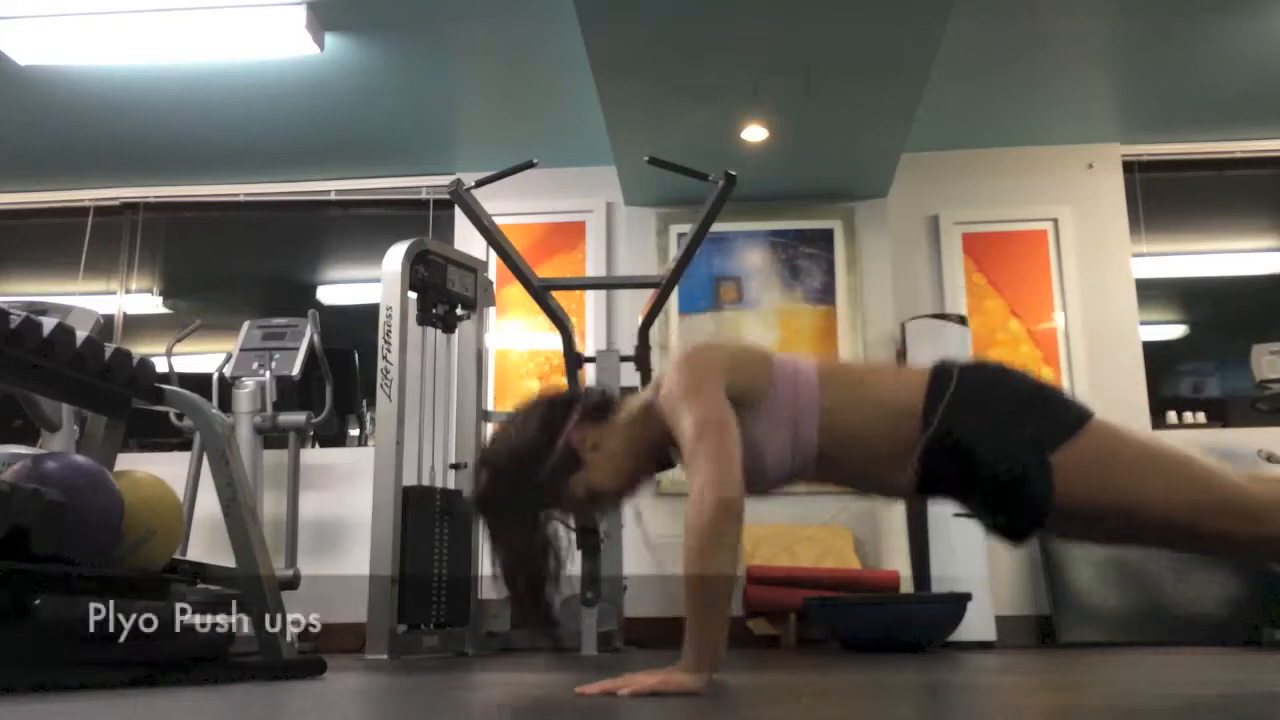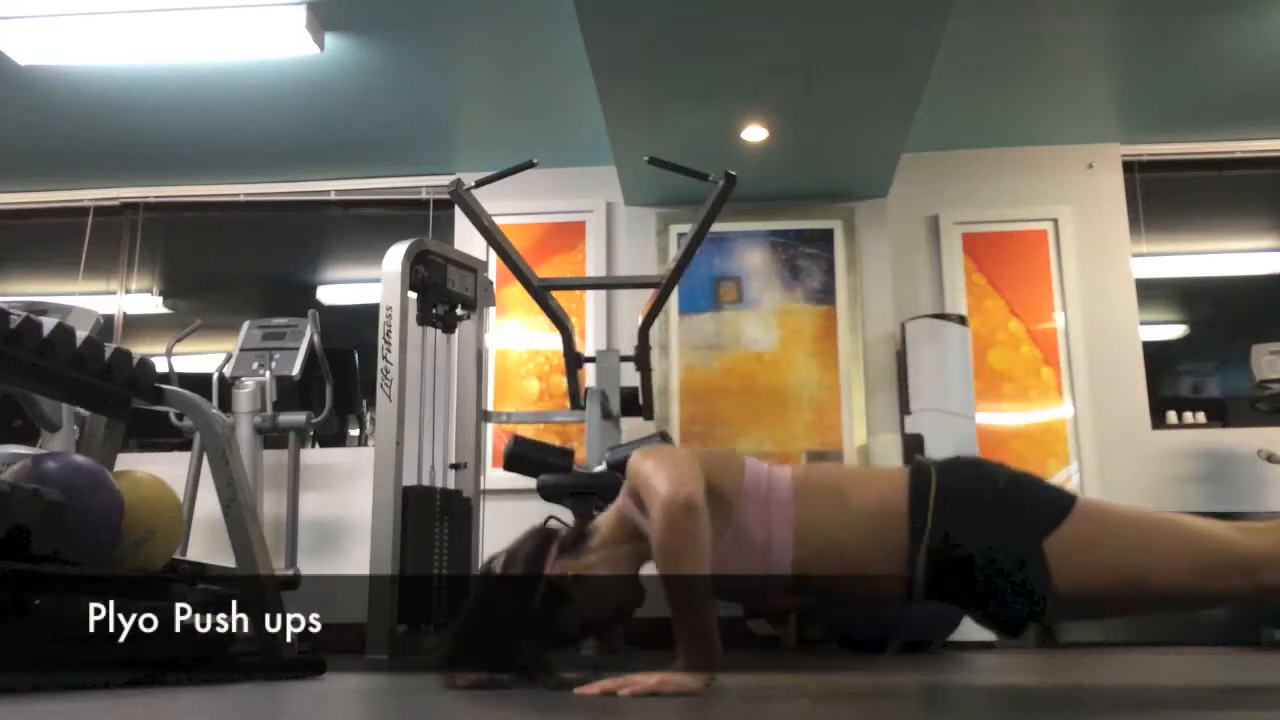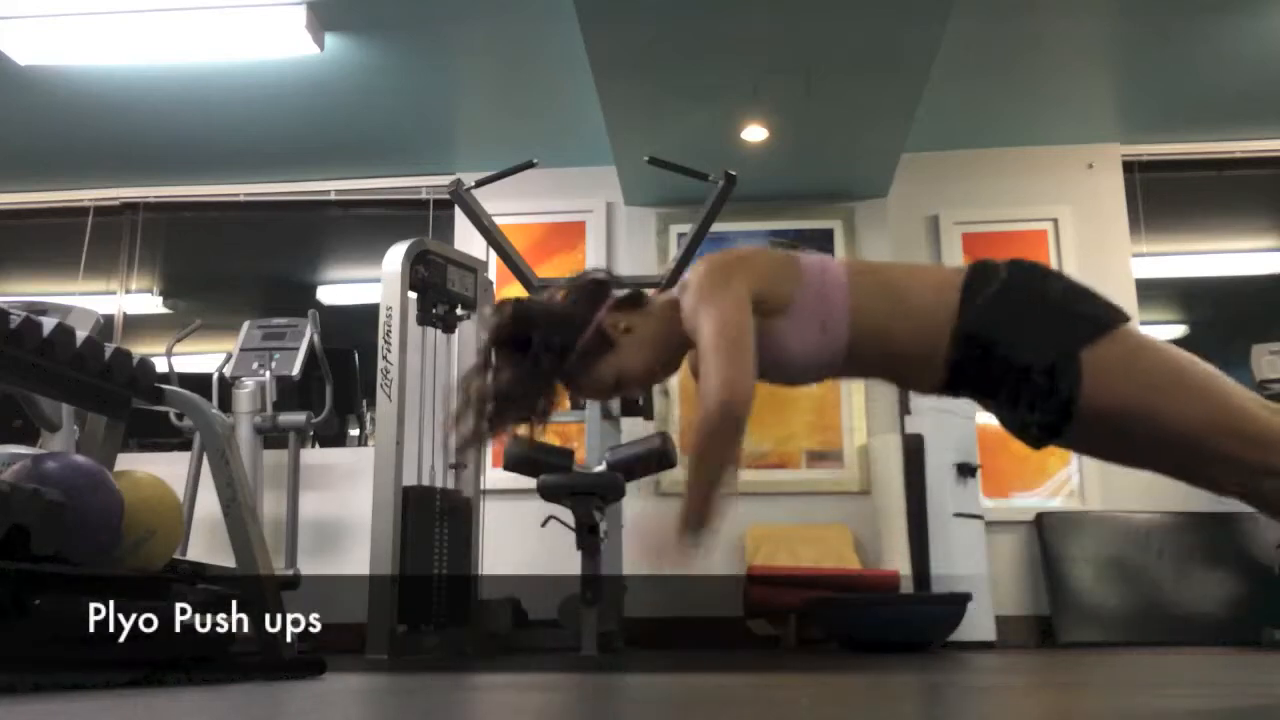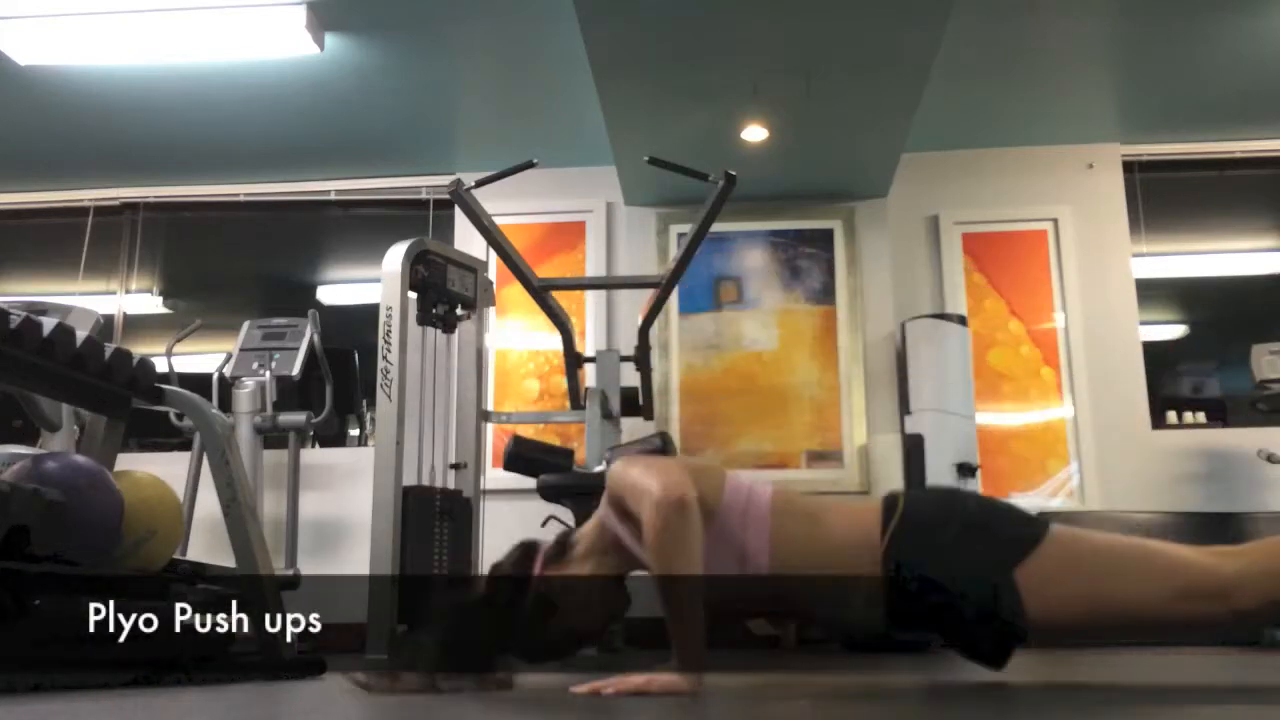
dt=0.5s
person 1, frame 1
left shoulder: (687, 379)
right shoulder: (675, 422)
left elbow: (720, 501)
right elbow: (712, 513)
left wrist: (694, 667)
right wrist: (696, 654)
left hip: (986, 429)
right hip: (959, 449)
person 1, frame 2
left shoulder: (648, 470)
right shoulder: (648, 522)
left elbow: (682, 510)
left wrist: (693, 665)
left hip: (965, 524)
right hip: (944, 532)
person 1, frame 3
left shoulder: (714, 289)
right shoulder: (702, 331)
left elbow: (728, 407)
right elbow: (720, 428)
left wrist: (679, 547)
left hip: (1019, 332)
right hip: (999, 345)
person 1, frame 4
left shoulder: (627, 488)
right shoulder: (631, 535)
left elbow: (674, 503)
left wrist: (685, 668)
left hip: (937, 557)
right hip: (918, 560)
